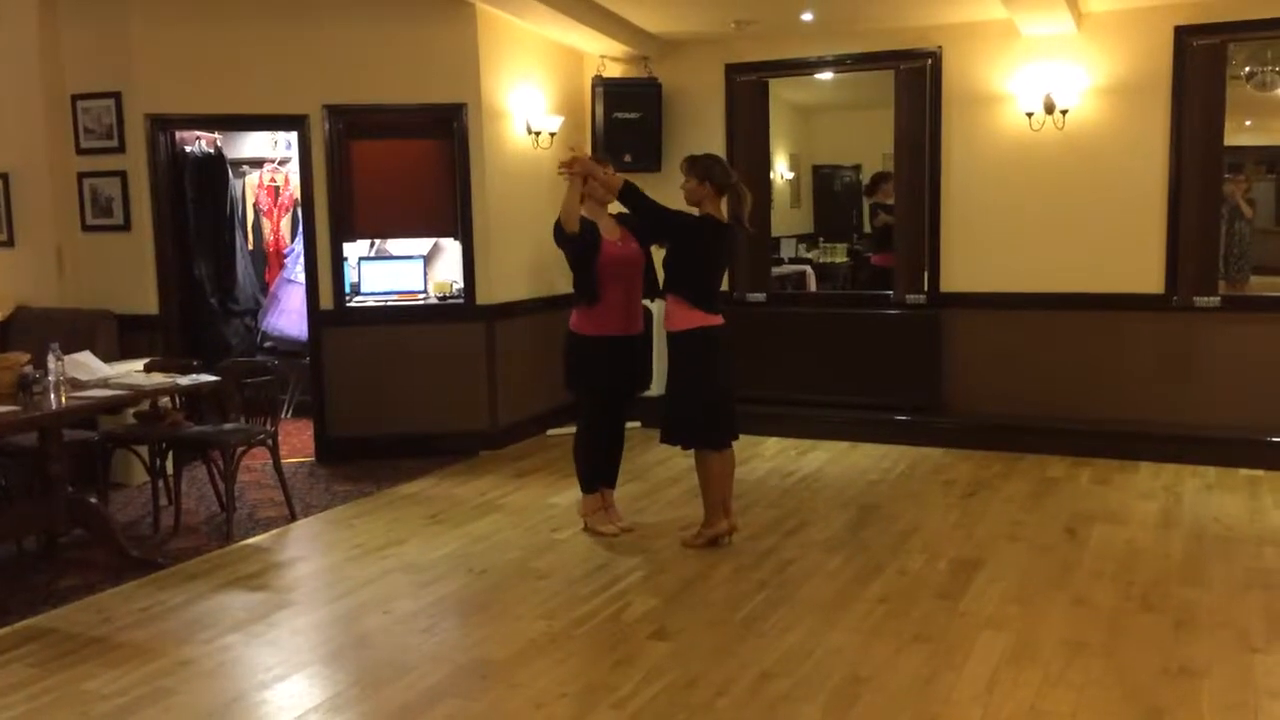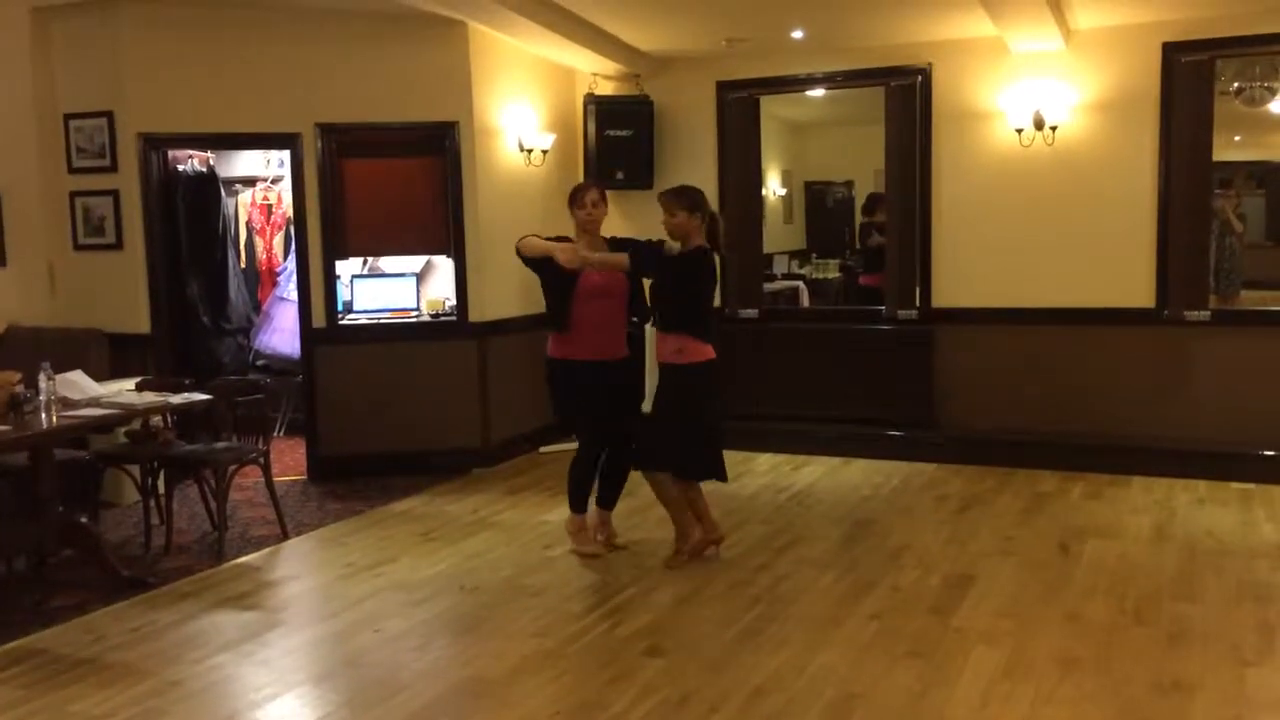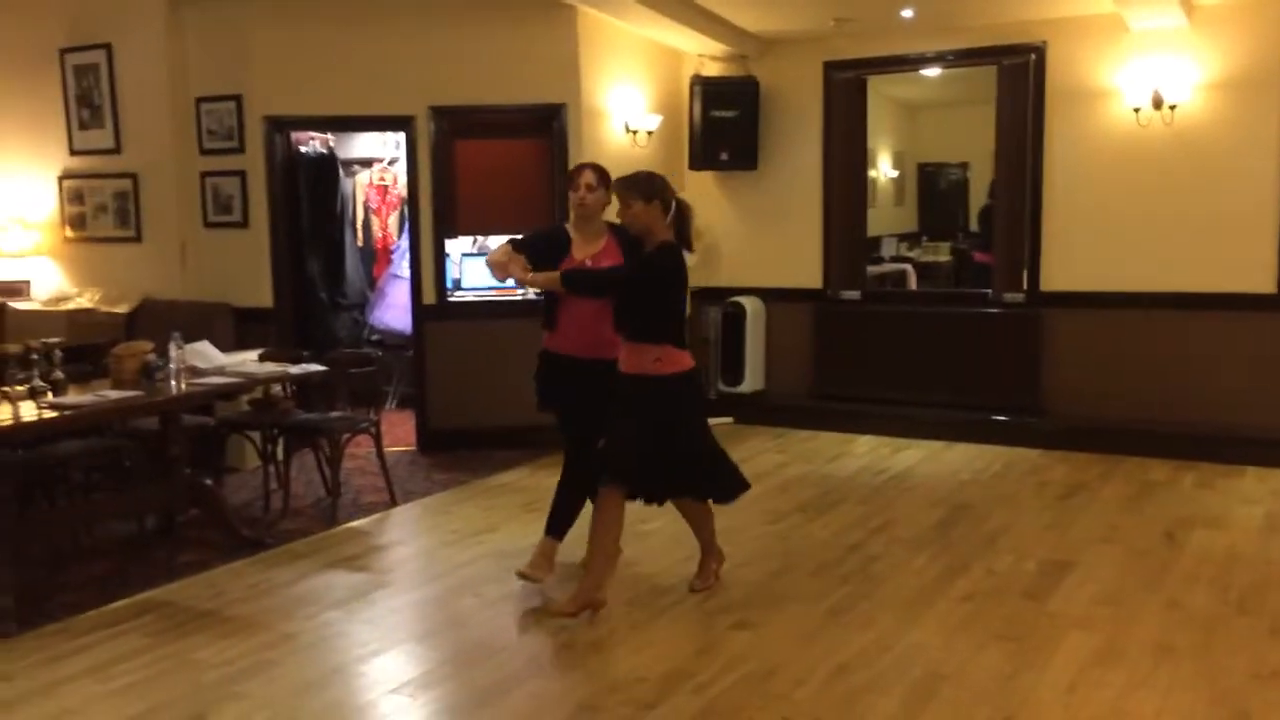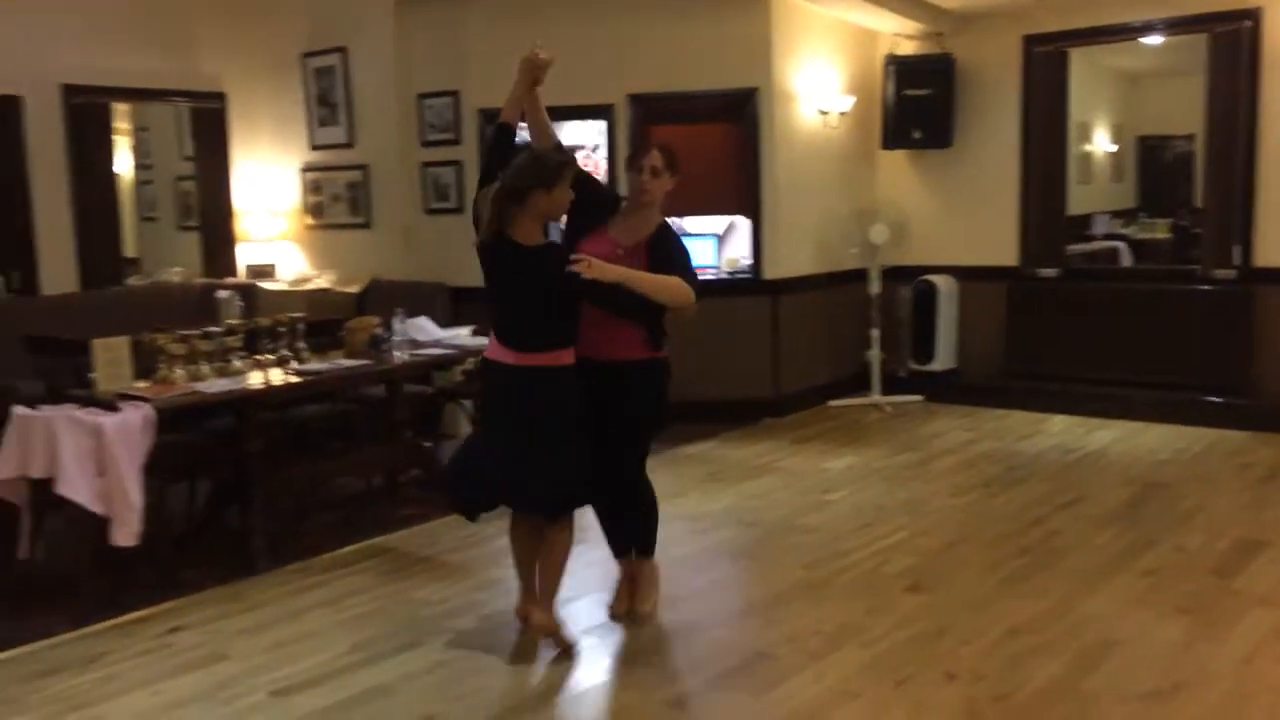
dt=1s
person 1, frame 1
left shoulder: (700, 229)
right shoulder: (718, 229)
left elbow: (643, 206)
right elbow: (656, 224)
left wrist: (594, 171)
right wrist: (600, 174)
left hip: (694, 338)
right hip: (707, 335)
left knee: (703, 434)
right knee: (716, 432)
left ankle: (714, 520)
right ankle: (725, 514)
person 1, frame 2
left shoulder: (697, 261)
right shoulder: (678, 258)
left elbow: (645, 262)
left wrist: (590, 257)
left hip: (690, 370)
right hip: (679, 368)
left knee: (655, 455)
right knee: (673, 456)
left ankle: (688, 531)
right ankle: (706, 528)
person 1, frame 3
left shoulder: (663, 261)
right shoulder: (650, 257)
left elbow: (599, 282)
left wrist: (531, 279)
left hip: (668, 384)
right hip: (636, 382)
left knee: (680, 482)
right knee: (611, 483)
left ankle: (711, 554)
right ankle: (593, 585)
person 1, frame 4
left shoulder: (491, 235)
right shoulder: (558, 263)
left elbow: (497, 154)
left wrist: (523, 85)
left hip: (502, 378)
right hip: (548, 384)
left knee: (516, 493)
right knee: (556, 498)
left ankle: (529, 598)
right ankle: (544, 605)
person 2, frame 1
left shoulder: (630, 225)
right shoulder: (579, 229)
right elbow: (565, 228)
right wrist: (575, 175)
left hip: (629, 338)
right hip: (591, 341)
left knee: (616, 421)
right knee: (593, 421)
left ankle: (608, 501)
right ankle: (590, 506)
person 2, frame 2
left shoulder: (624, 249)
right shoulder: (560, 250)
right elbow: (524, 245)
right wrist: (555, 250)
left hip: (618, 364)
right hip: (572, 365)
left knee: (623, 443)
right knee: (592, 442)
left ankle: (604, 519)
right ankle: (577, 523)
person 2, frame 3
left shoulder: (627, 240)
right shoulder: (552, 239)
right elbow: (509, 253)
right wrist: (502, 260)
left hip: (607, 366)
right hip: (561, 363)
left knee: (579, 455)
right knee: (583, 451)
left ankle: (548, 549)
person 2, frame 4
left shoulder: (665, 242)
right shoulder: (595, 206)
left elbow: (685, 296)
right elbow: (549, 150)
left wrist: (618, 272)
right wrist: (530, 92)
left hip: (634, 372)
right hip: (582, 366)
left knee: (626, 471)
right knee: (598, 473)
left ankle: (644, 566)
right ankle: (627, 570)
